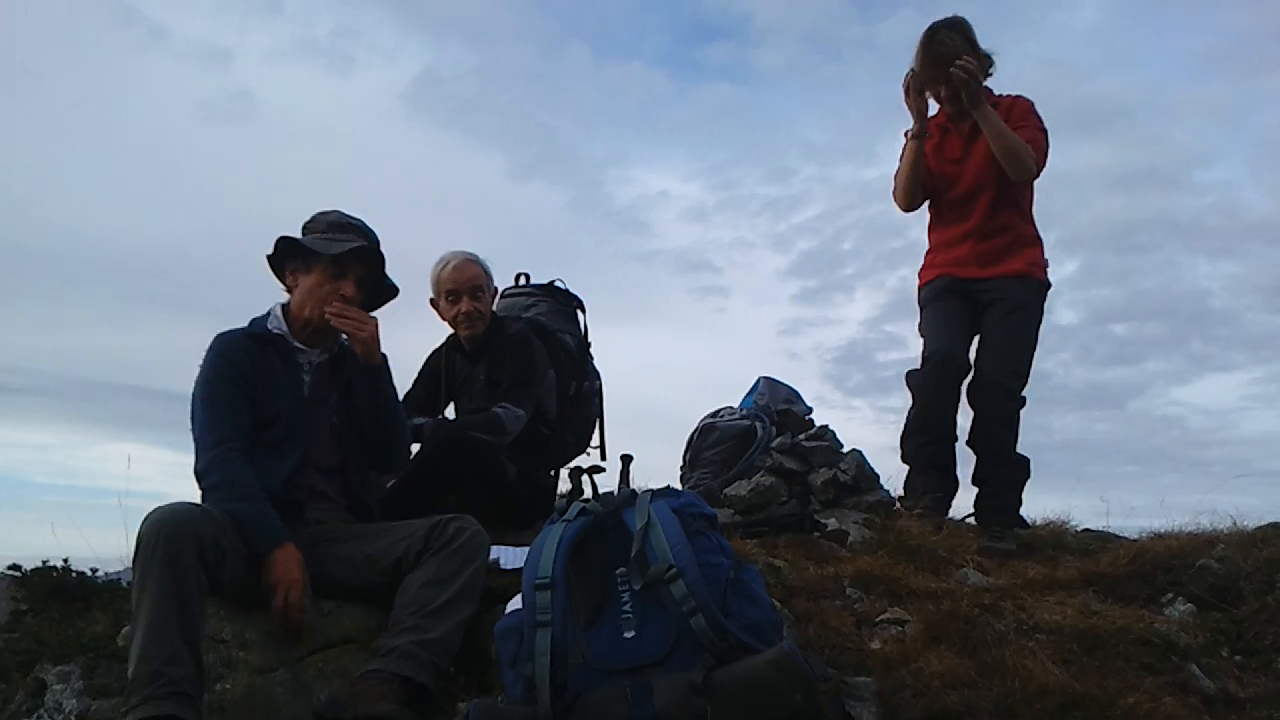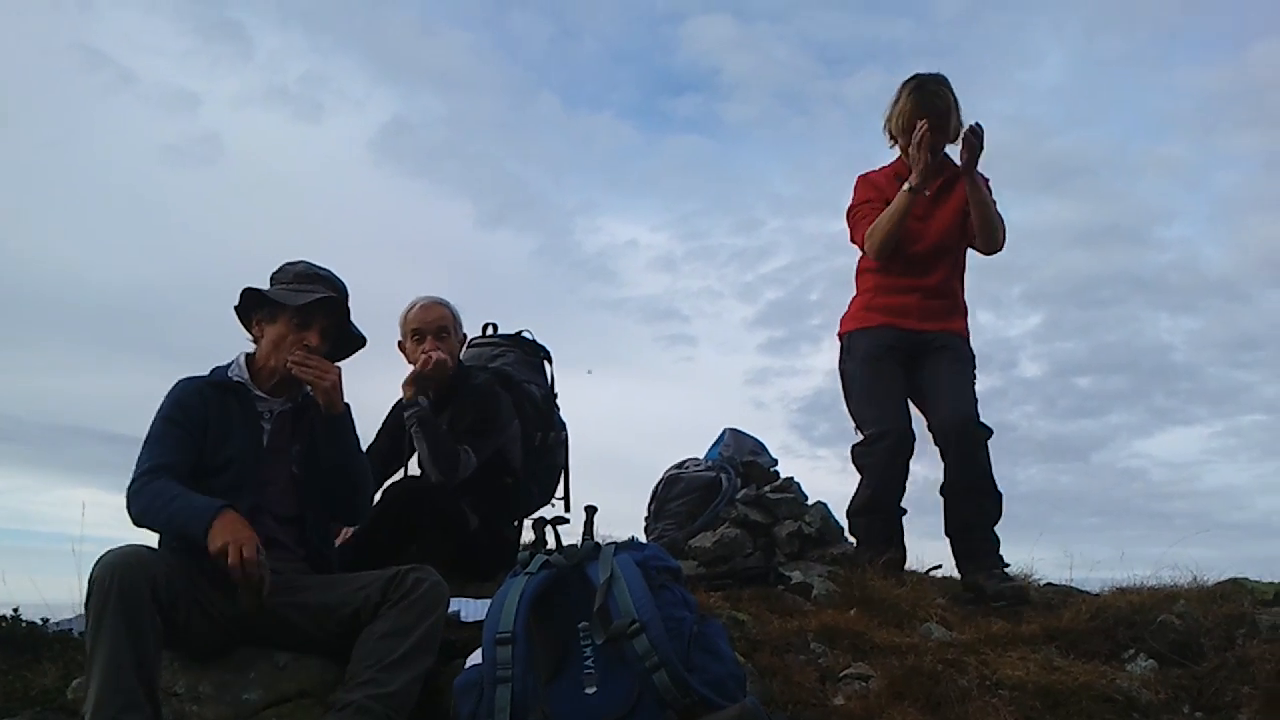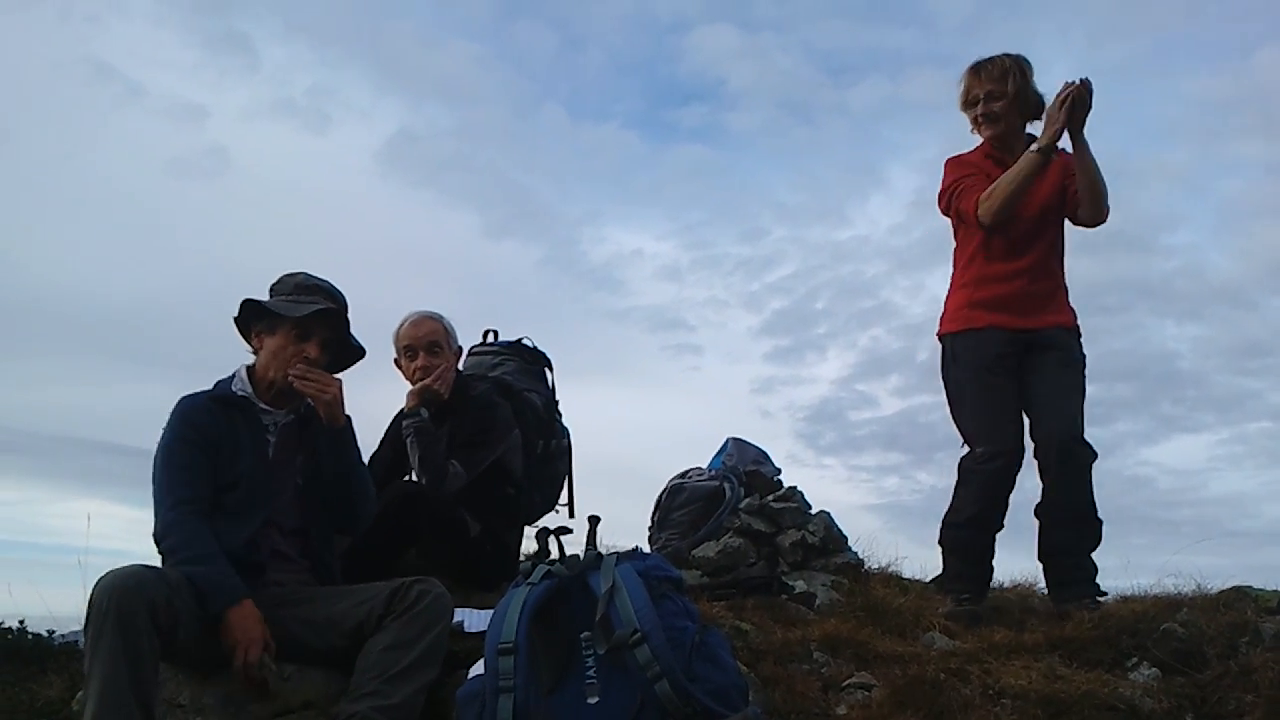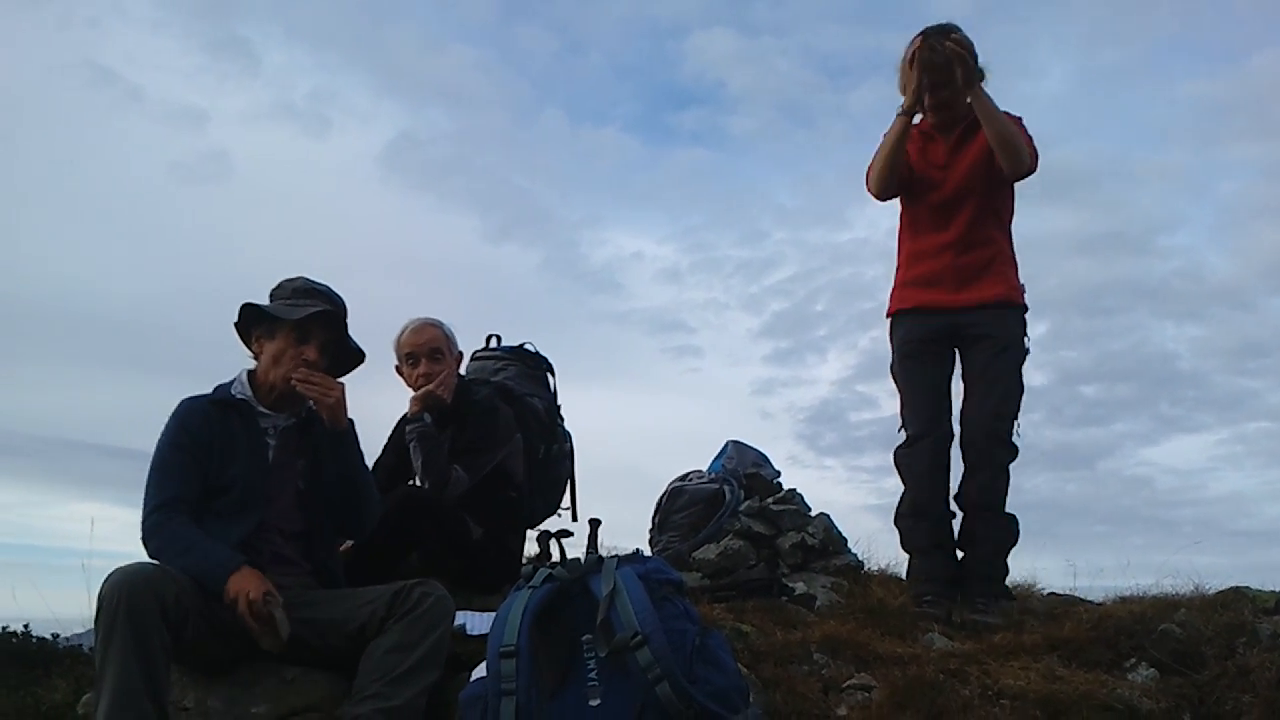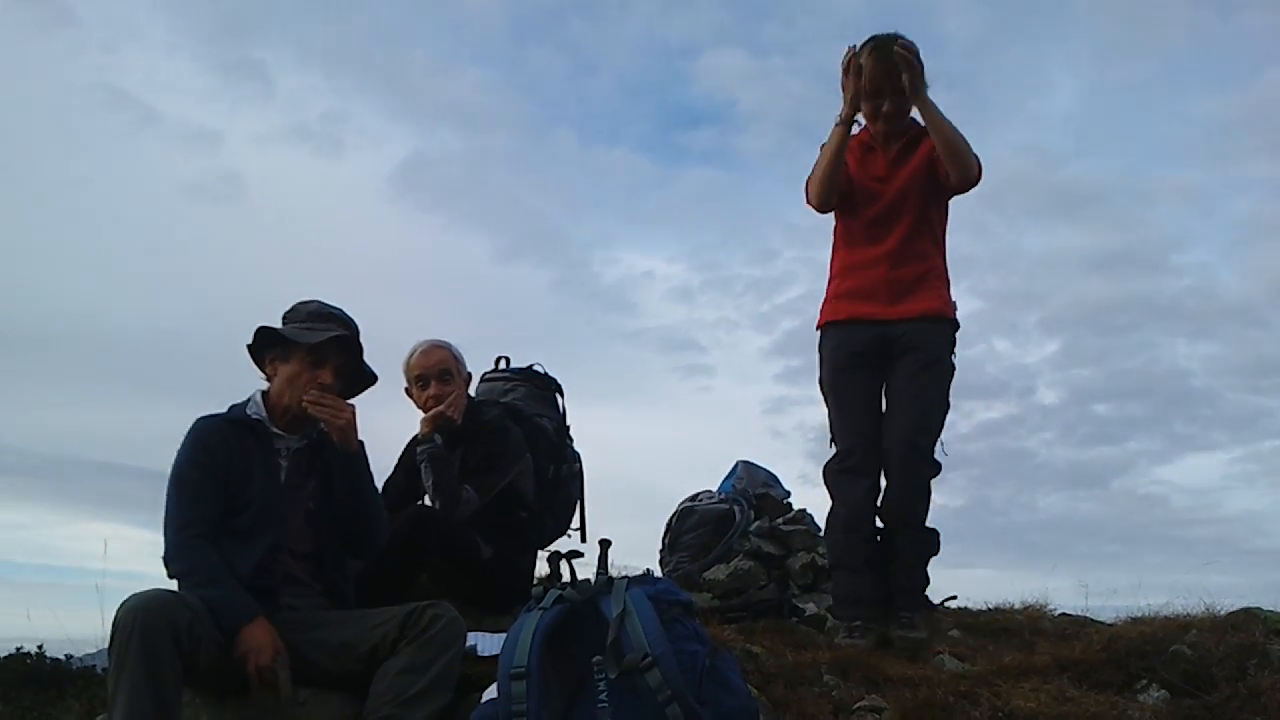
dt=1s
person 1, frame 1
left shoulder: (1014, 112)
right shoulder: (924, 136)
left elbow: (1025, 168)
right elbow: (906, 200)
left wrist: (979, 105)
right wrist: (918, 124)
left hip: (1013, 277)
right hip: (947, 278)
left knee: (996, 388)
right knee: (940, 364)
left ankle: (999, 516)
right ankle: (927, 494)
person 1, frame 2
left shoulder: (967, 186)
right shoulder: (874, 185)
left elbow: (991, 242)
right elbow: (876, 246)
left wrist: (968, 173)
right wrist: (914, 181)
left hip: (942, 335)
right hip: (873, 331)
left knee: (961, 427)
right knee: (887, 438)
left ankle: (980, 563)
right ankle: (878, 562)
person 1, frame 3
left shoulder: (1061, 166)
right shoulder: (962, 168)
left elbow: (1094, 214)
right elbow: (990, 211)
left wrist: (1075, 137)
right wrist: (1043, 143)
left hip: (1049, 330)
right hip: (977, 329)
left knee: (1065, 445)
right knee: (995, 451)
left ankle: (1073, 584)
right ankle: (964, 583)
person 1, frame 4
left shoulder: (998, 128)
right shoulder: (903, 143)
left elbow: (1021, 165)
right elbow: (879, 186)
left wrist: (973, 91)
right wrist: (910, 106)
left hip: (993, 305)
right hip: (919, 309)
left knee: (988, 434)
right knee: (927, 435)
left ankle: (982, 582)
right ankle: (932, 581)
person 1, frame 5
left shoulder: (933, 148)
right shoulder: (843, 153)
left elbow: (967, 173)
right elbow: (818, 197)
left wrist: (919, 99)
right wrist: (846, 113)
left hip: (922, 321)
right hip: (850, 322)
left knee: (908, 453)
right knee: (855, 458)
left ankle: (905, 601)
right ankle: (859, 608)
person 2, frame 1
left shoulder: (357, 365)
right shoulder: (236, 350)
left elbow: (391, 460)
right elbow: (219, 460)
left wrist: (372, 363)
right wrist: (276, 546)
left hip: (339, 542)
right hip: (250, 541)
left knee: (462, 536)
right knee: (172, 524)
person 2, frame 2
left shoulder: (320, 415)
right shoulder: (196, 398)
left elbow: (352, 510)
right elbow: (147, 491)
left wrist: (334, 412)
right wrist: (214, 516)
left hip: (297, 592)
right hip: (204, 584)
left knee: (422, 586)
right knee: (125, 569)
person 2, frame 3
left shoulder: (323, 428)
right shoulder: (200, 413)
left elbow: (356, 523)
right elbow: (177, 523)
left wrist: (336, 426)
right wrist: (233, 604)
left hip: (301, 604)
right hip: (210, 603)
left knee: (425, 598)
right knee: (125, 590)
person 2, frame 4
left shoulder: (323, 432)
right shoulder: (200, 416)
left elbow: (359, 526)
right elbow: (162, 523)
left wrist: (339, 429)
right wrist: (230, 573)
left hip: (304, 606)
right hip: (213, 601)
left knee: (427, 600)
right knee: (134, 586)
person 2, frame 5
left shoulder: (334, 451)
right shoulder: (215, 436)
left elbow: (368, 547)
right elbow: (186, 546)
left wrist: (350, 451)
right wrist: (246, 622)
left hip: (315, 628)
right hip: (226, 624)
left knee: (439, 622)
right knee: (149, 613)
person 3, frame 1
left shoulder: (521, 346)
right shoulder: (445, 356)
left elbow: (504, 426)
right elbow: (404, 419)
left wrist: (416, 427)
left hip: (525, 492)
right hip: (473, 487)
left knee: (450, 441)
person 3, frame 2
left shoulder: (486, 397)
right shoulder: (413, 402)
left elbow: (447, 473)
right elbow: (367, 473)
left wrist: (415, 400)
left hip: (486, 543)
right hip: (434, 536)
left knee: (410, 492)
person 3, frame 3
left shoulder: (487, 407)
right shoulder: (412, 415)
left elbow: (438, 486)
right elbow: (370, 488)
left wrist: (416, 414)
left hip: (487, 554)
right hip: (436, 545)
left knee: (408, 497)
person 3, frame 4
left shoulder: (488, 411)
right shoulder: (415, 420)
left elbow: (442, 490)
left wrist: (420, 420)
left hip: (489, 556)
right hip: (439, 550)
left knee: (411, 501)
person 3, frame 5
left shoulder: (497, 431)
right shoulder: (425, 442)
left elbow: (453, 510)
right elbow: (386, 513)
left wrist: (430, 441)
left hip: (499, 577)
right hip: (451, 569)
left knee: (420, 520)
